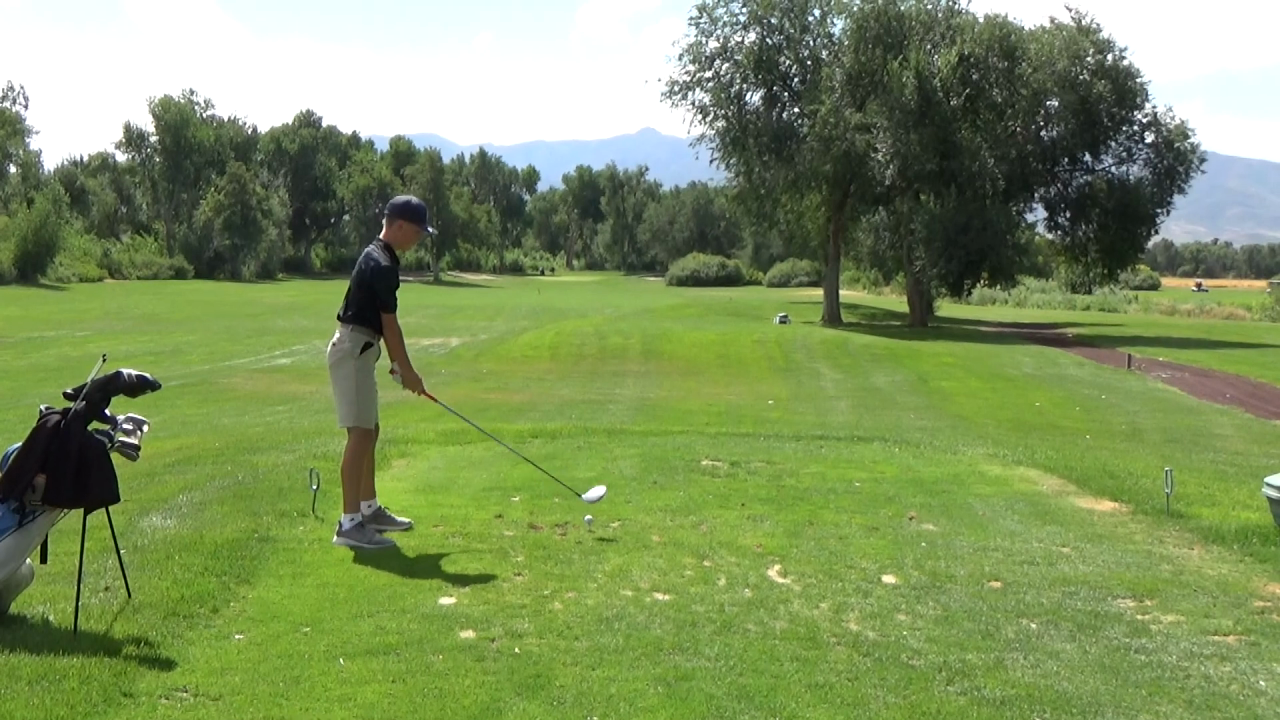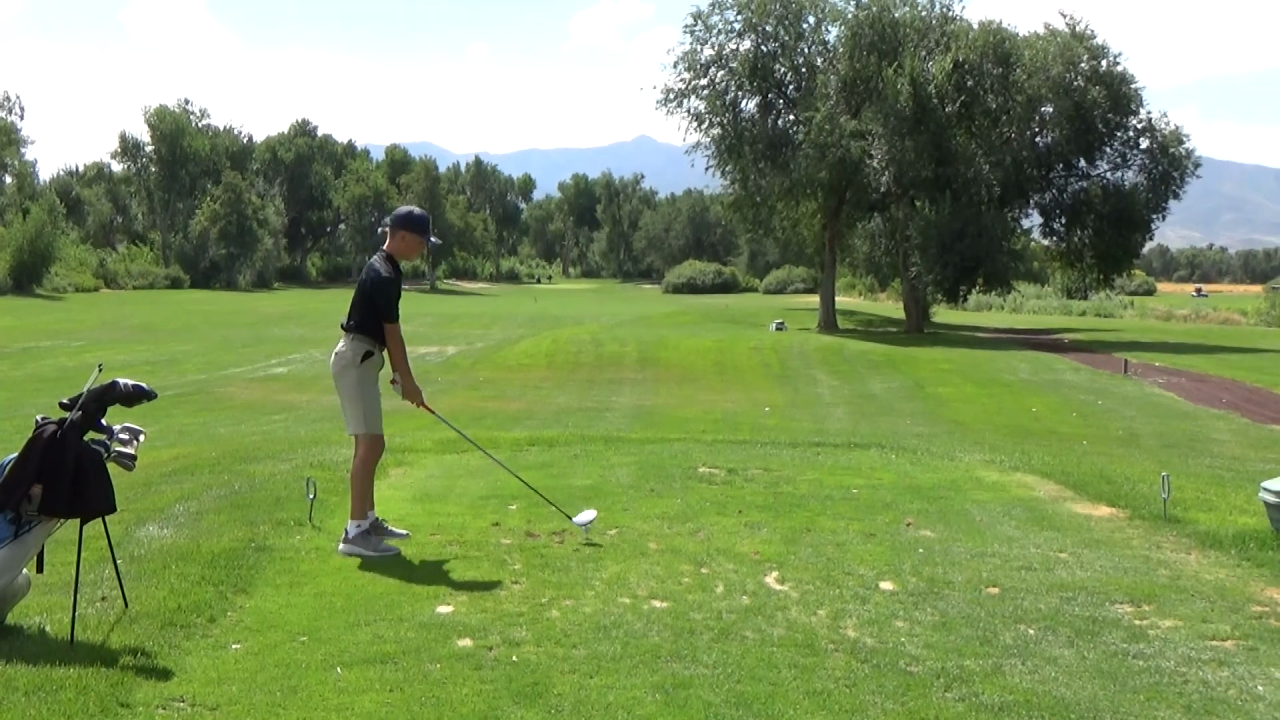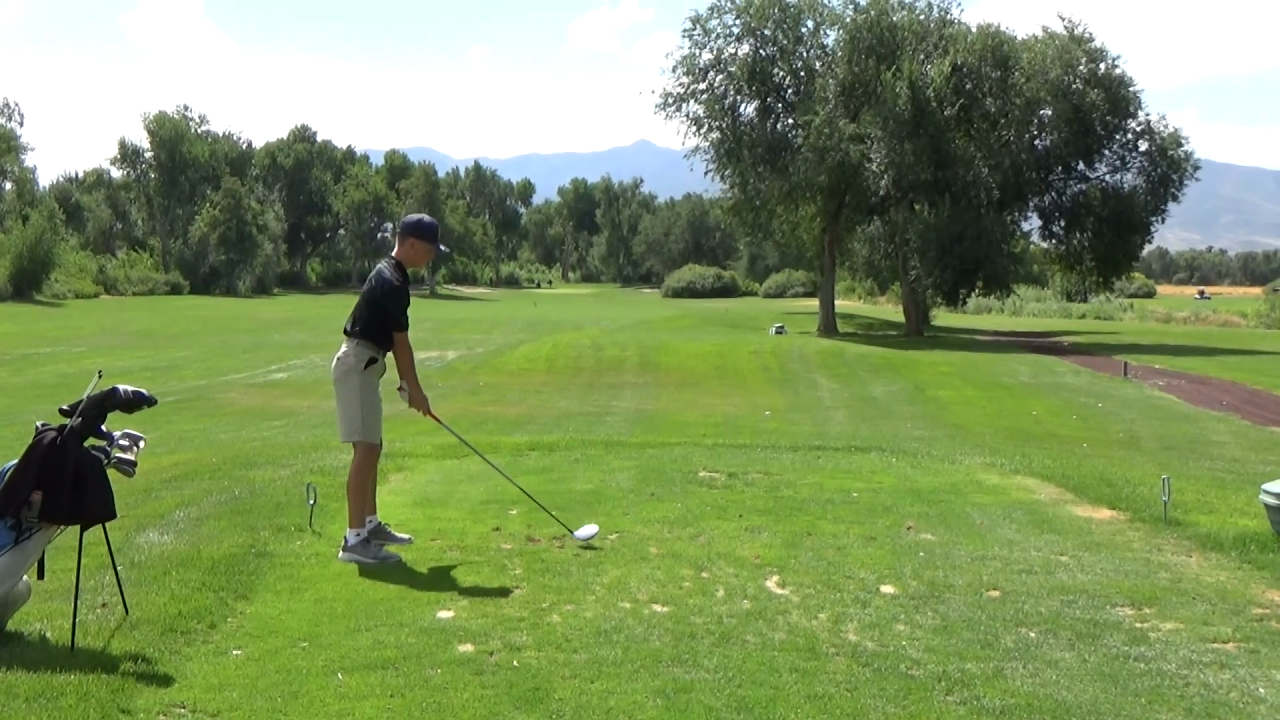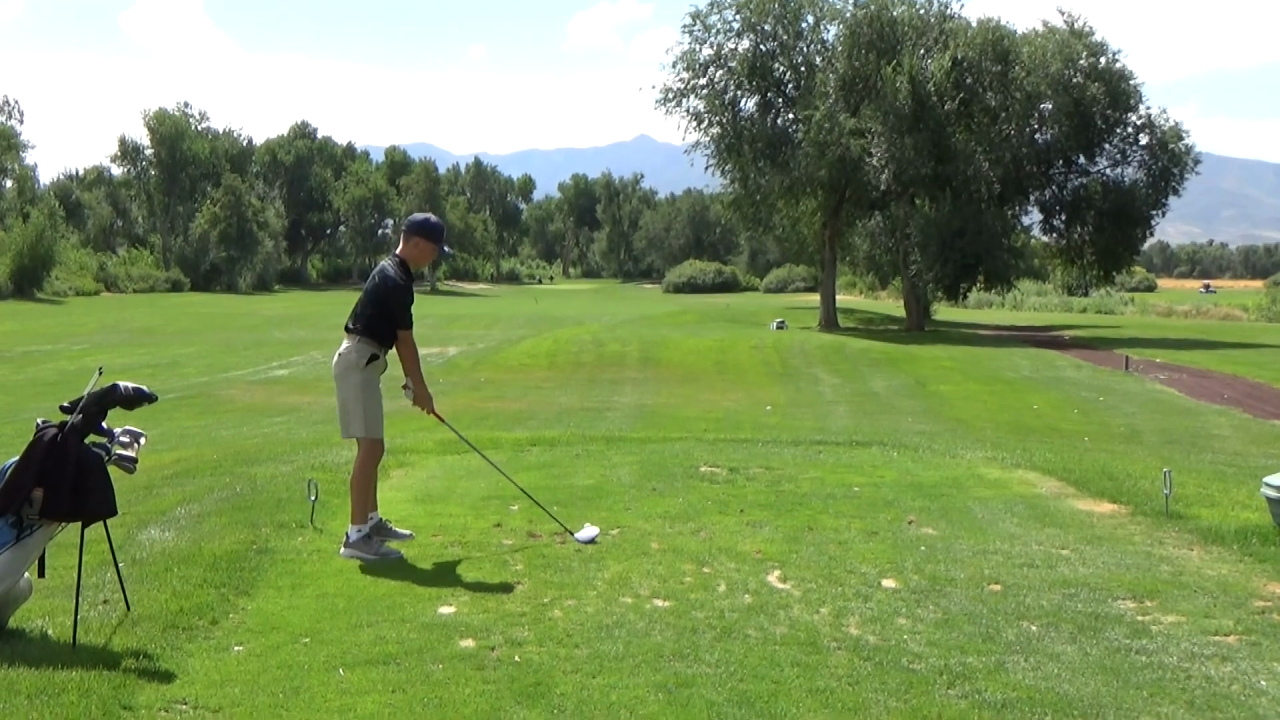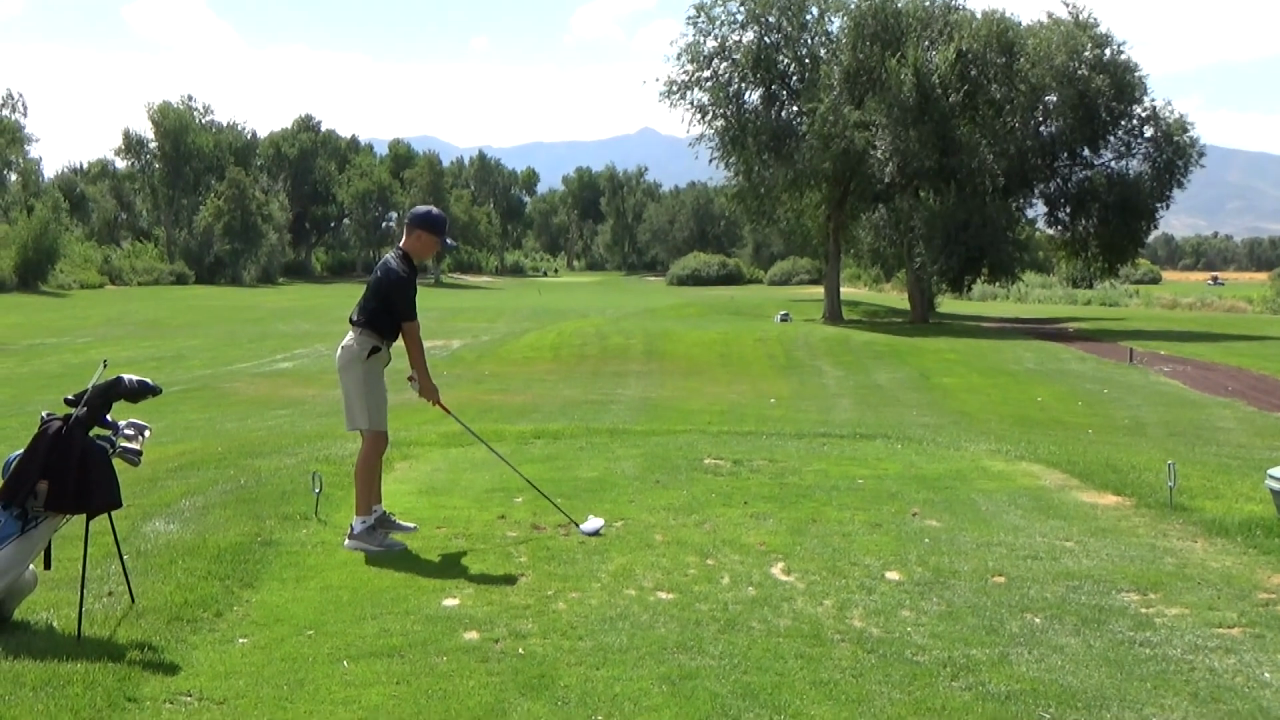
dt=0.4s
person 1, frame 1
left shoulder: (377, 256)
right shoulder: (382, 265)
right elbow: (390, 324)
left wrist: (396, 363)
right wrist: (408, 370)
left hip: (358, 349)
right hip: (353, 350)
left knee: (369, 431)
right knee: (360, 435)
left ankle: (369, 509)
right ankle: (349, 524)
person 1, frame 2
left shoulder: (382, 268)
right shoulder: (384, 275)
left elbow: (386, 333)
right elbow: (393, 333)
left wrist: (398, 374)
right wrist: (408, 381)
left hip: (362, 358)
right hip: (357, 359)
left knee: (368, 443)
right knee: (371, 443)
left ankle: (367, 520)
right ankle: (355, 532)
person 1, frame 3
left shoulder: (389, 274)
right shoulder: (392, 284)
left elbow: (394, 339)
right elbow: (401, 342)
left wrist: (406, 382)
right wrist: (416, 389)
left hip: (363, 365)
right hip: (357, 366)
left knee: (370, 449)
right knee: (366, 451)
left ankle: (370, 524)
right ankle: (354, 539)
person 1, frame 4
left shoulder: (392, 271)
right shoulder: (397, 281)
left elbow: (398, 336)
right elbow: (406, 340)
left wrist: (411, 380)
right wrist: (420, 387)
left hip: (363, 361)
right hip: (359, 362)
left knee: (371, 446)
right knee: (371, 447)
left ankle: (371, 521)
right ankle: (356, 536)
person 1, frame 5
left shoulder: (399, 266)
right shoulder: (399, 274)
left elbow: (406, 329)
right elbow: (411, 332)
left wrist: (416, 372)
right wrist: (425, 379)
left hip: (369, 354)
right hip: (362, 355)
left knee: (378, 437)
right knee: (373, 438)
left ankle: (375, 513)
right ankle: (360, 528)
